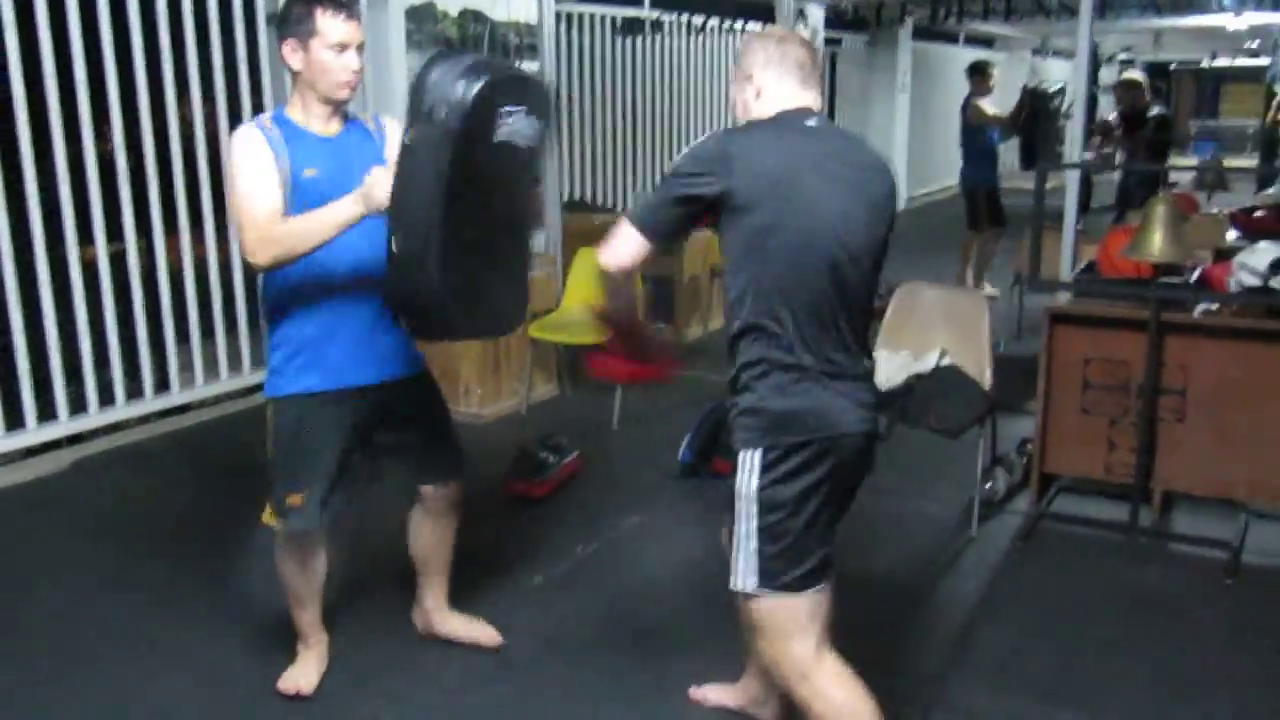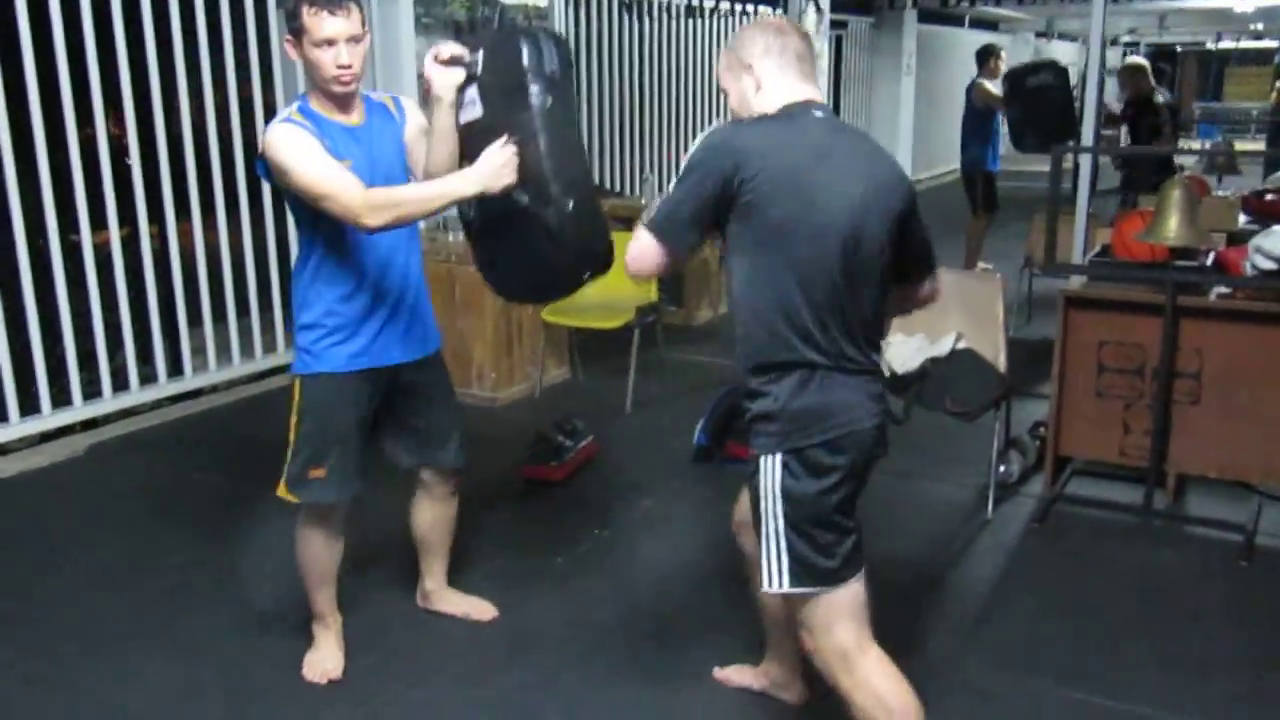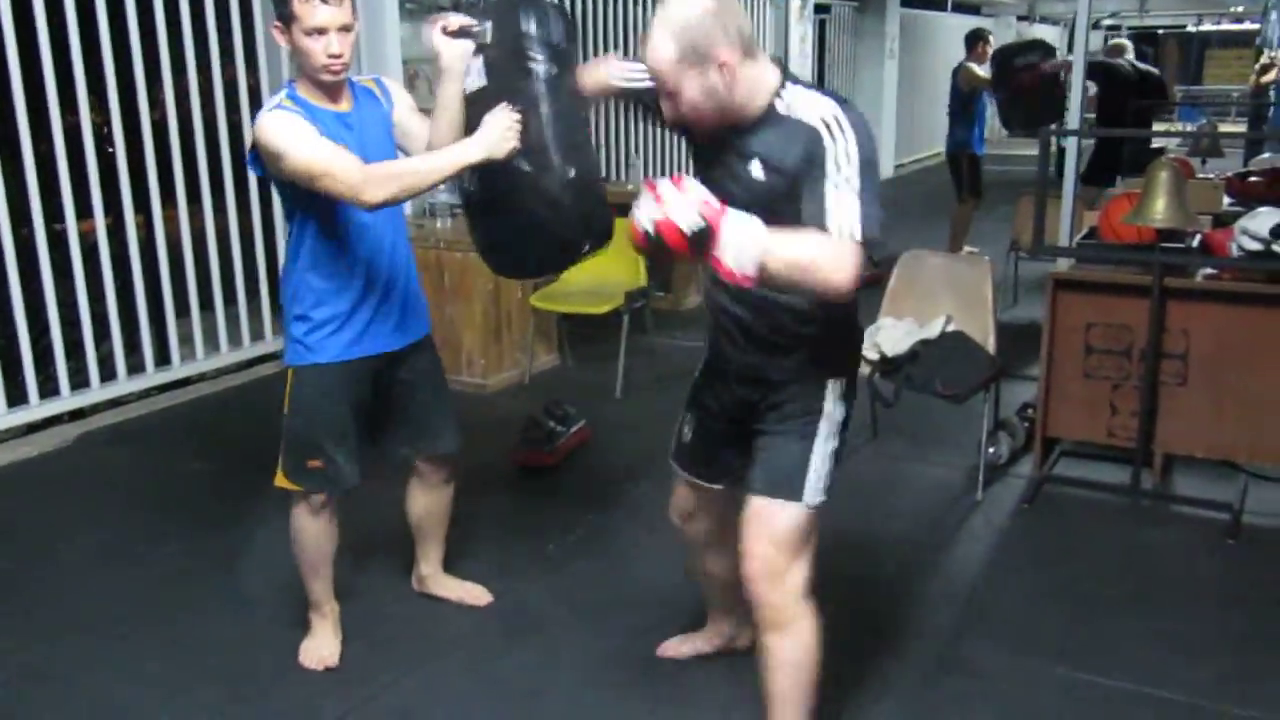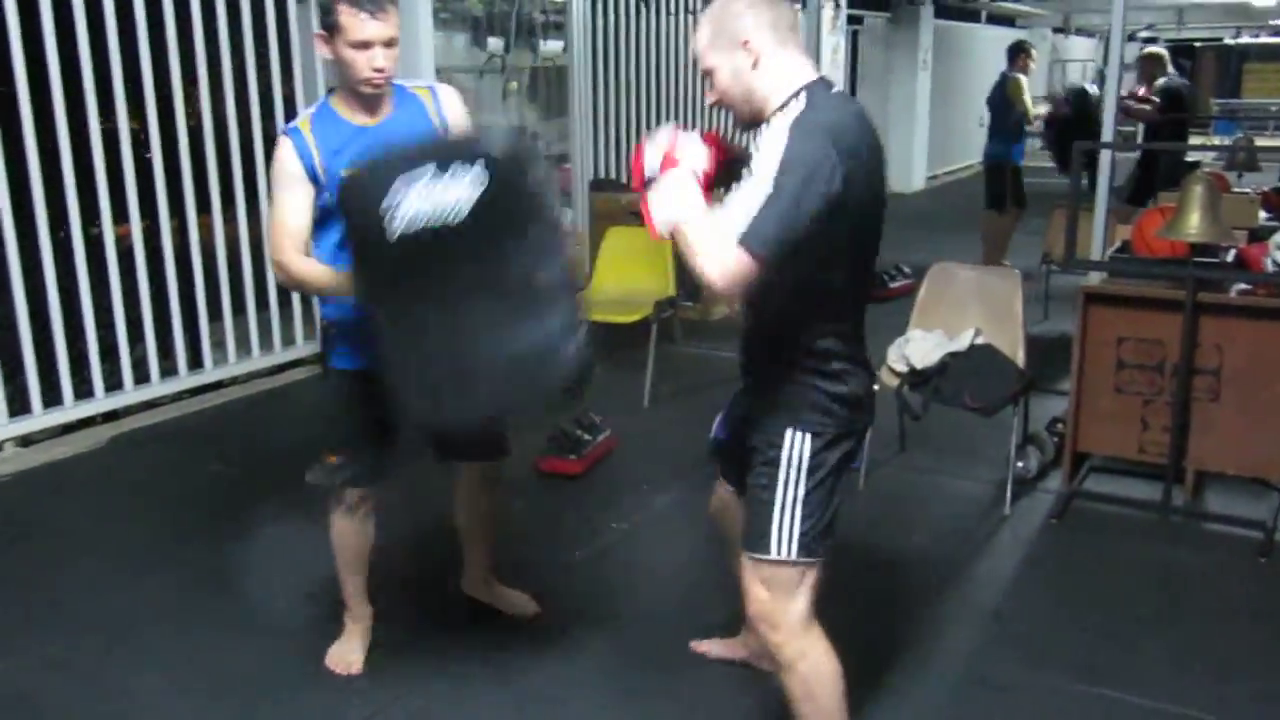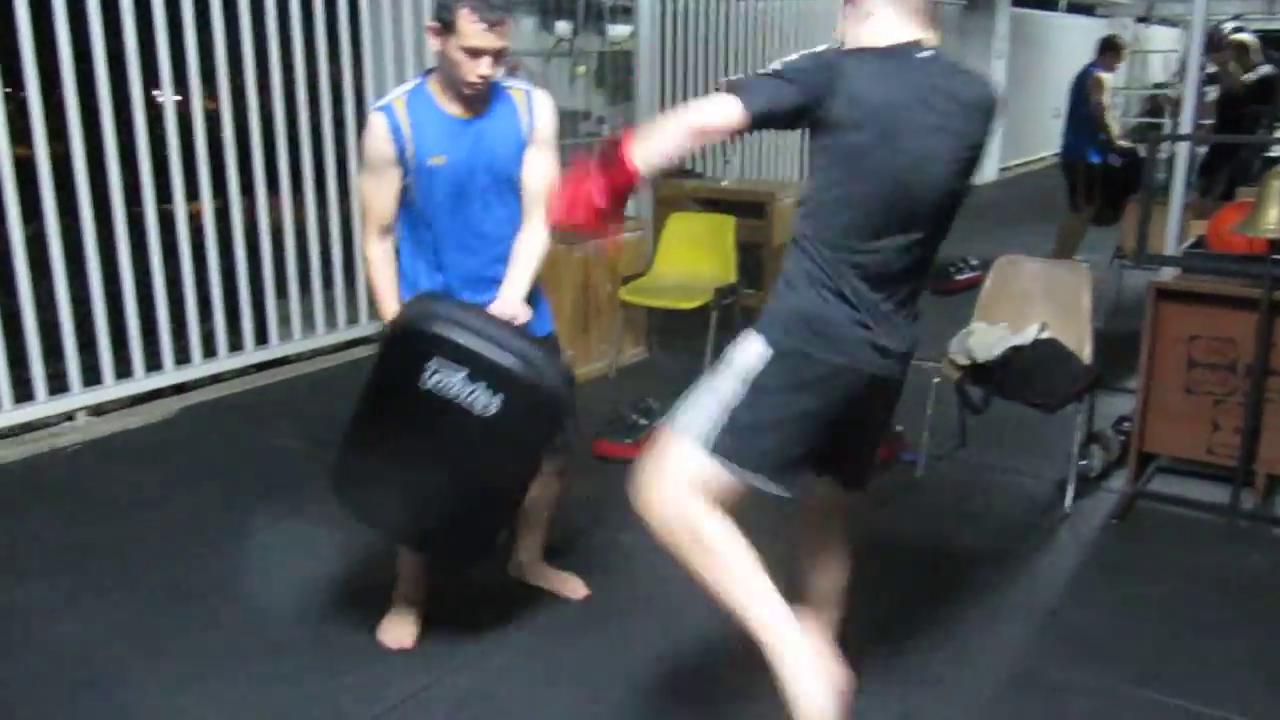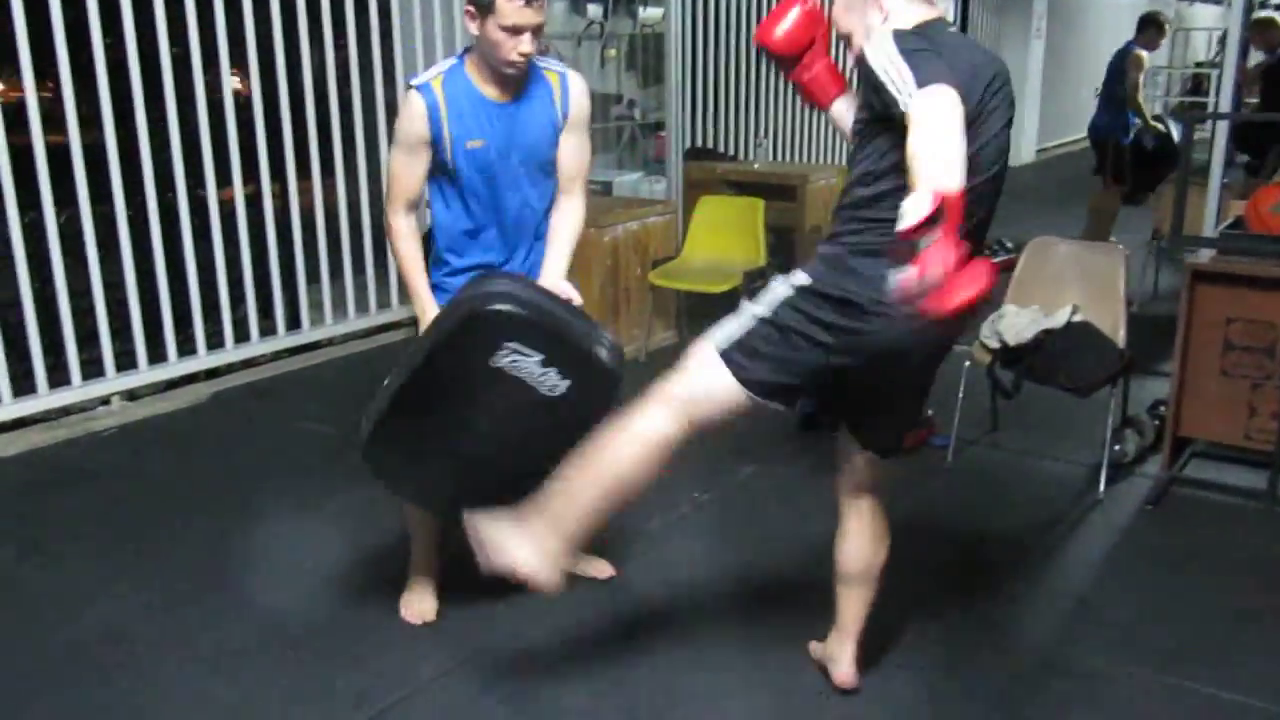
dt=0.3s
person 1, frame 1
left shoulder: (725, 154)
right shoulder: (873, 168)
left elbow: (616, 258)
left wrist: (625, 330)
left hip: (784, 420)
right hip: (848, 413)
left knee: (794, 649)
right knee: (755, 555)
person 1, frame 2
left shoulder: (733, 148)
right shoulder: (881, 165)
left elbow: (643, 260)
right elbow: (921, 288)
left wrist: (703, 214)
left hip: (802, 420)
right hip: (856, 406)
left knee: (839, 641)
right knee: (752, 523)
person 1, frame 3
left shoulder: (827, 128)
right shoulder: (713, 102)
left elbow: (837, 272)
right elbow: (608, 76)
left wrist: (717, 223)
left hip: (805, 377)
right hip: (730, 362)
left knee: (773, 572)
right knee: (693, 505)
right ankle: (728, 623)
person 1, frame 4
left shoulder: (804, 135)
right shoulder: (828, 114)
left elbow: (722, 270)
left wrist: (676, 185)
right wrist: (706, 188)
left hip: (812, 401)
right hip: (781, 382)
left knee: (779, 607)
right knee: (731, 508)
right ankle: (758, 641)
person 1, frame 5
left shoulder: (836, 67)
right shoulder: (976, 97)
left elbow: (707, 120)
left wrist: (616, 165)
left hip: (806, 333)
right hip: (881, 349)
left knee: (668, 495)
right knee: (829, 508)
left ankle: (800, 655)
right ankle: (816, 654)
person 1, frame 6
right shoulder: (990, 67)
left elbow: (935, 119)
left wrist: (931, 217)
right wrist: (810, 70)
left hip: (847, 293)
right hip: (922, 322)
left knee: (672, 406)
right knee: (860, 484)
left ankle: (539, 539)
right ankle: (844, 649)
person 2, frame 1
left shoulder: (381, 134)
right shoulder: (257, 142)
right elbow: (262, 247)
right wrist: (362, 202)
left hip: (394, 357)
right hip: (309, 371)
left knee: (440, 486)
right knee: (299, 521)
left ankle: (432, 606)
right ankle: (311, 640)
person 2, frame 2
left shoulder: (398, 113)
right shoulder: (288, 136)
left elbow: (436, 179)
right elbow: (368, 212)
left wrist: (442, 100)
right wrist: (473, 180)
left hip: (412, 337)
right hip: (335, 350)
left knee: (441, 472)
right knee: (324, 498)
left ankle: (434, 586)
right ankle: (326, 624)
person 2, frame 3
left shoulder: (382, 95)
right shoulder: (278, 123)
left elbow: (434, 154)
right elbow: (366, 187)
left wrist: (450, 72)
right wrist: (474, 148)
left hip: (403, 325)
right hip: (327, 339)
left knee: (434, 457)
right knee: (317, 486)
left ankle: (431, 570)
right ankle: (323, 611)
person 2, frame 4
left shoulder: (439, 104)
right shoulder: (301, 144)
right elbow: (287, 260)
right wrist: (355, 283)
right hip: (362, 345)
left knee: (481, 459)
right knee: (354, 488)
left ankle: (476, 575)
right ankle: (357, 615)
person 2, frame 5
left shoulder: (533, 108)
right shoulder: (392, 122)
left elbow: (539, 212)
right elbow: (378, 237)
left wrist: (511, 292)
left hip: (517, 316)
left knee: (550, 448)
left ankle: (529, 557)
right ankle: (409, 589)
person 2, frame 6
left shoulder: (566, 89)
right shoulder: (428, 100)
left elbow: (571, 194)
right elbow: (401, 212)
left wrist: (551, 275)
right wrist: (427, 311)
left hip: (541, 292)
right hip: (460, 297)
right ankle: (423, 570)
person 3, frame 1
left shoulder: (978, 105)
right shoulder: (975, 105)
left elbow: (1001, 131)
right elbow: (1006, 123)
right wrist: (1023, 98)
left hip: (979, 178)
right hip: (980, 179)
left knee: (977, 231)
right knee: (993, 229)
left ankle: (965, 276)
right ankle: (979, 283)
person 3, frame 2
left shoulder: (985, 87)
right shoulder: (981, 87)
left elbow: (1004, 106)
left hip: (983, 162)
right hip: (979, 164)
left knee: (981, 215)
right knee: (983, 216)
left ankle: (971, 263)
right ankle: (969, 268)
person 3, frame 3
left shoulder: (970, 71)
right shoulder: (967, 70)
left elbow: (991, 89)
left hip: (966, 145)
right hip: (965, 146)
left knee: (966, 200)
right knee: (970, 200)
left ankle: (956, 246)
right ankle: (955, 250)
person 3, frame 4
left shoulder: (1001, 82)
right shoulder: (1017, 80)
right elbow: (1028, 116)
right wrist: (1047, 110)
left hip: (996, 155)
right hip: (1005, 157)
left knee: (996, 210)
right knee: (1013, 210)
left ankle: (989, 259)
right ankle: (992, 261)
person 3, frame 5
left shoulder: (1086, 74)
right shoulder: (1100, 78)
right elbow: (1102, 117)
left wrist: (1111, 137)
right wrist: (1115, 142)
left hip: (1076, 151)
right hip: (1083, 154)
left knee: (1079, 209)
right knee: (1086, 209)
left ankle: (1061, 255)
right ankle: (1061, 258)
person 3, frame 6
left shoulder: (1126, 51)
right shoulder: (1139, 55)
right elbow: (1133, 97)
left wrist: (1135, 121)
right wrist: (1149, 123)
left hip: (1105, 128)
right hip: (1112, 131)
left knee: (1108, 186)
right knee: (1116, 188)
left ankle: (1092, 237)
right ankle: (1098, 240)
